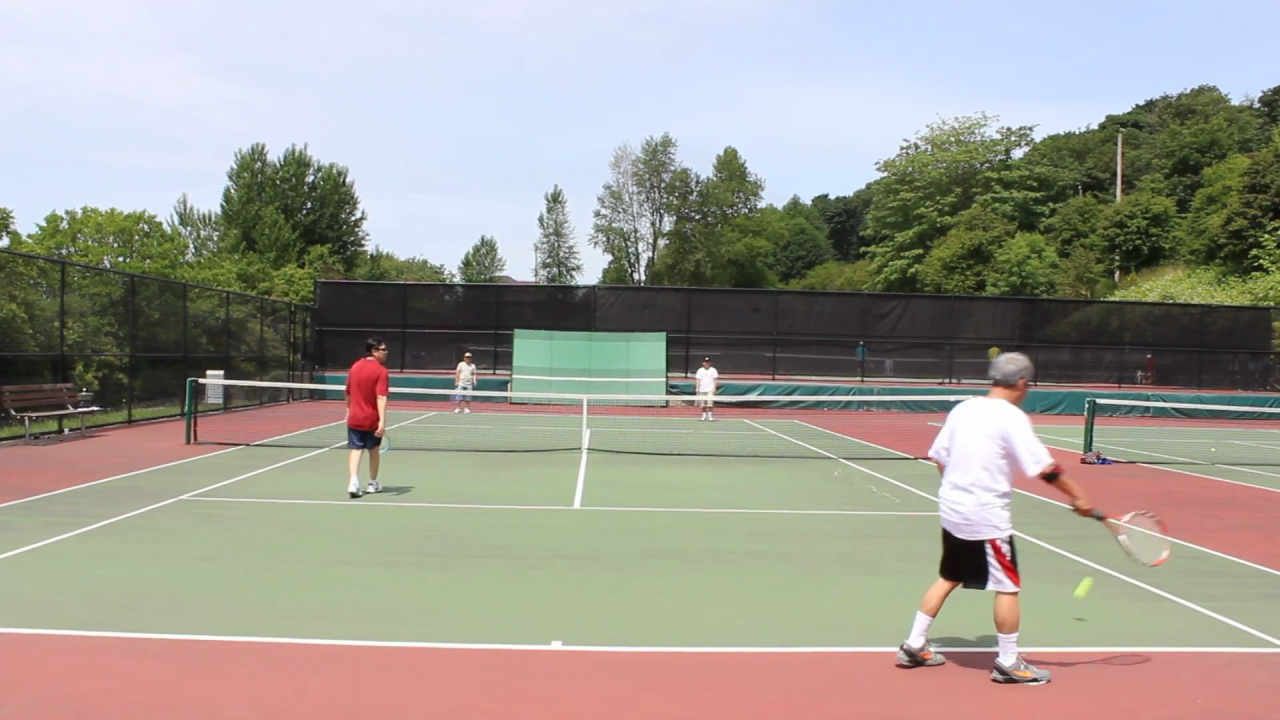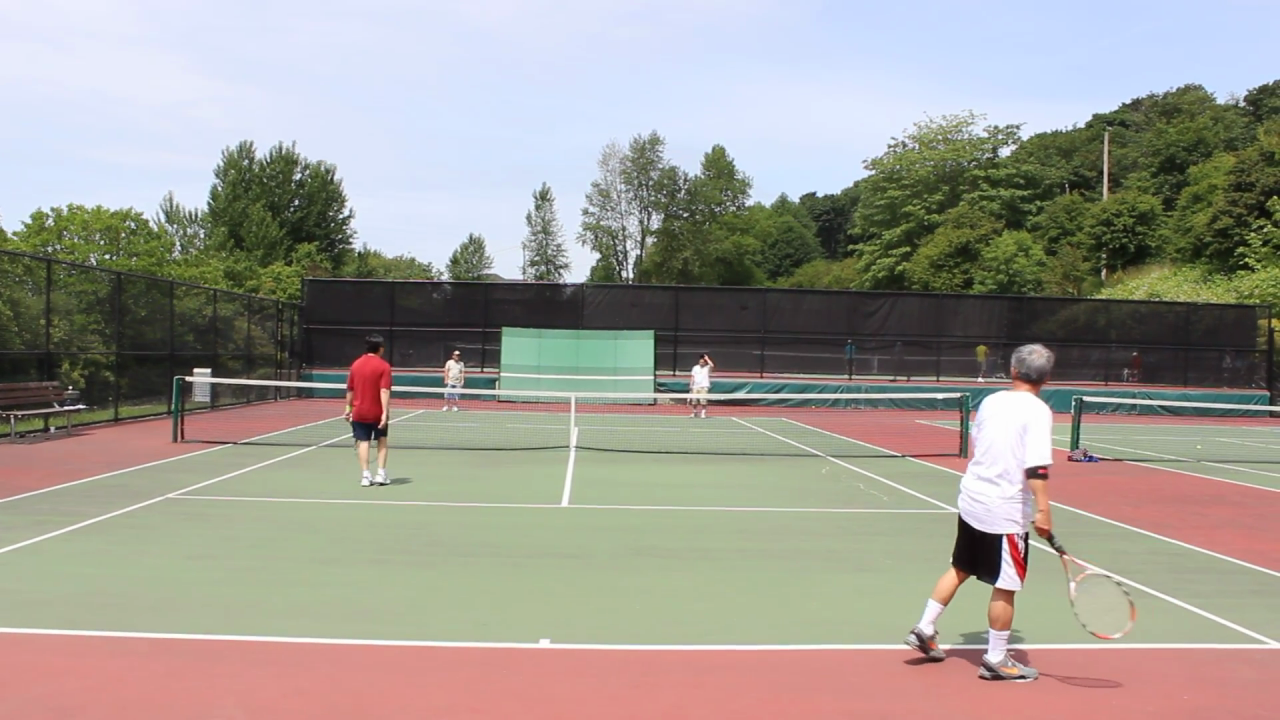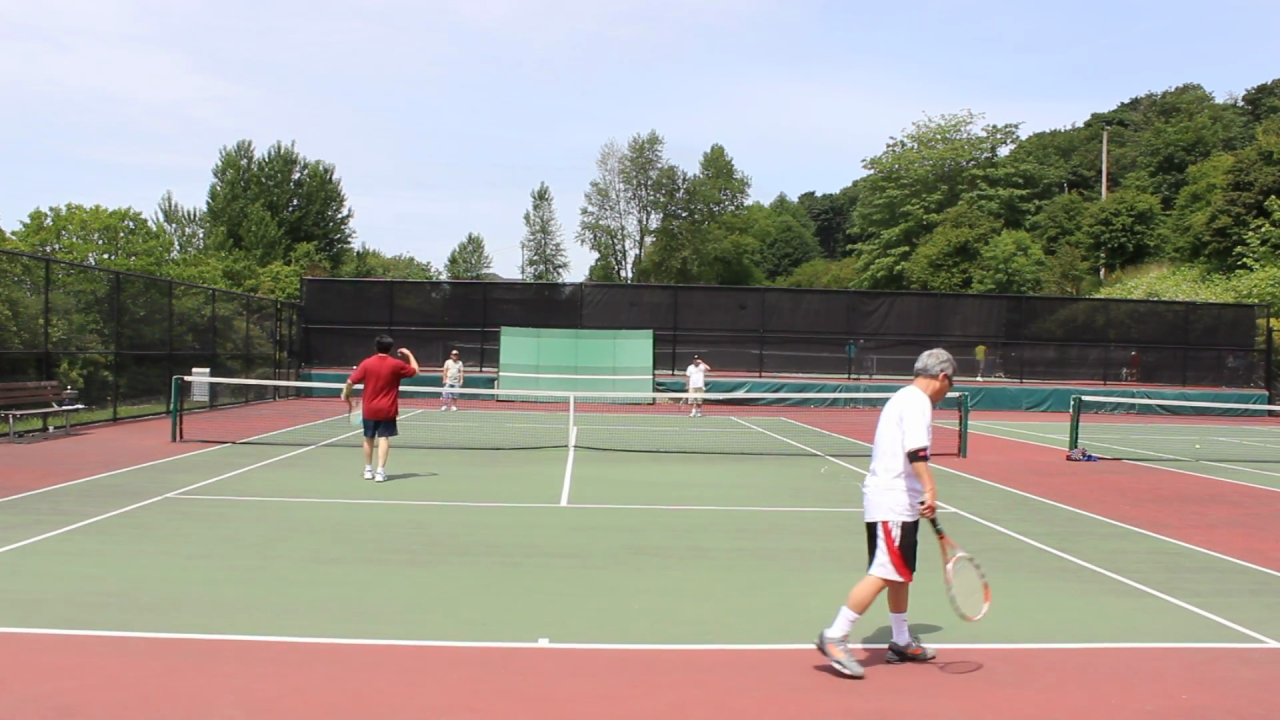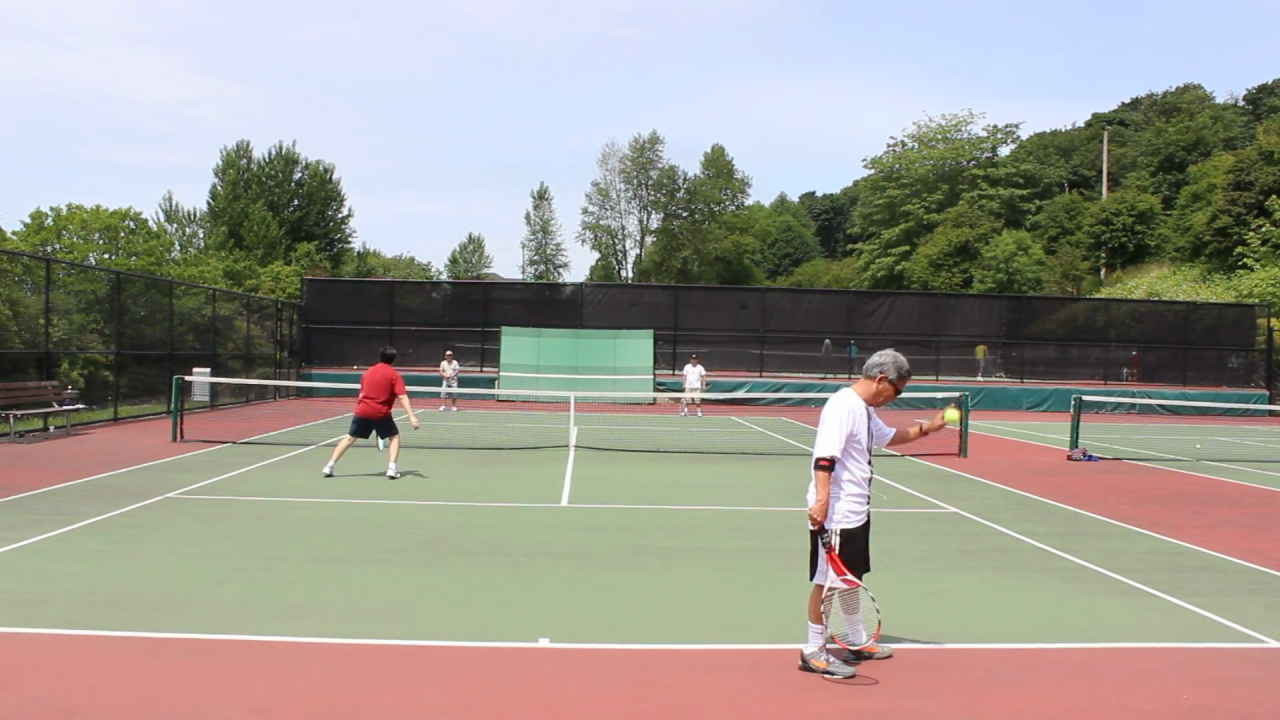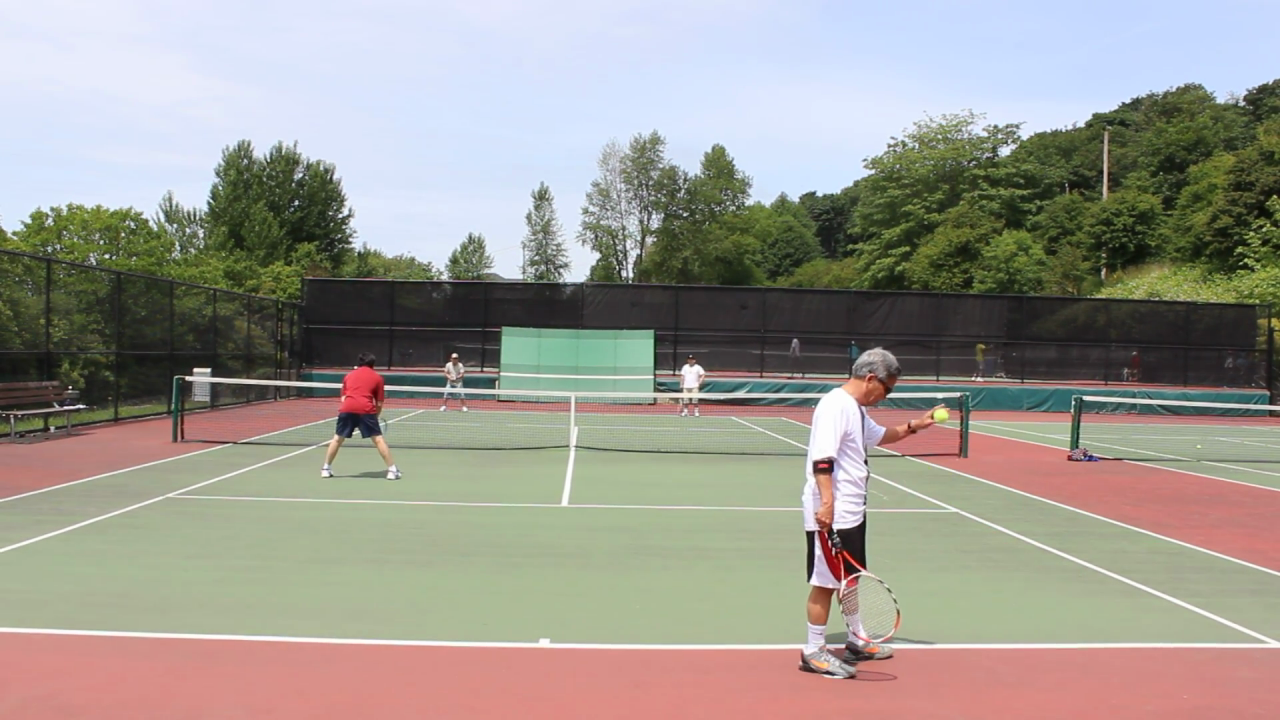
dt=1s
person 1, frame 1
left shoulder: (962, 409)
right shoulder: (1012, 417)
left elbow: (939, 456)
right elbow: (1043, 466)
right wrist: (1076, 495)
left hip: (953, 509)
right hip: (986, 517)
left knee: (949, 578)
right knee: (1007, 588)
left ankle: (914, 645)
right ankle: (1009, 663)
person 1, frame 2
left shoulder: (990, 401)
right shoulder: (1038, 411)
right elbow: (1036, 466)
right wrist: (1042, 508)
left hip: (971, 500)
right hip: (1005, 510)
left knee: (959, 568)
right knee: (1006, 586)
left ankle: (924, 629)
right ankle: (996, 660)
person 1, frame 3
left shoulder: (902, 398)
right shoulder: (917, 400)
right elbow: (916, 451)
left wrist: (921, 491)
right wrist: (929, 489)
left hip: (890, 500)
right hip: (893, 503)
left knee: (899, 575)
right knee: (883, 575)
left ankle: (902, 643)
right ankle: (834, 637)
person 1, frame 4
left shoulder: (864, 409)
right shoulder: (843, 405)
left elbow: (888, 435)
right elbow: (825, 456)
left wrist: (927, 427)
right wrist: (821, 500)
left hip: (856, 511)
right hip: (836, 513)
left knee: (853, 579)
right knee: (827, 581)
right ankle: (814, 651)
person 1, frame 5
left shoulder: (857, 408)
right shoulder: (835, 405)
left elbow: (877, 436)
right elbow: (821, 459)
left wrist: (914, 426)
right wrist: (826, 502)
left hip: (852, 512)
right hip: (832, 514)
right knee: (825, 582)
left ankle: (856, 642)
right ankle: (814, 652)
